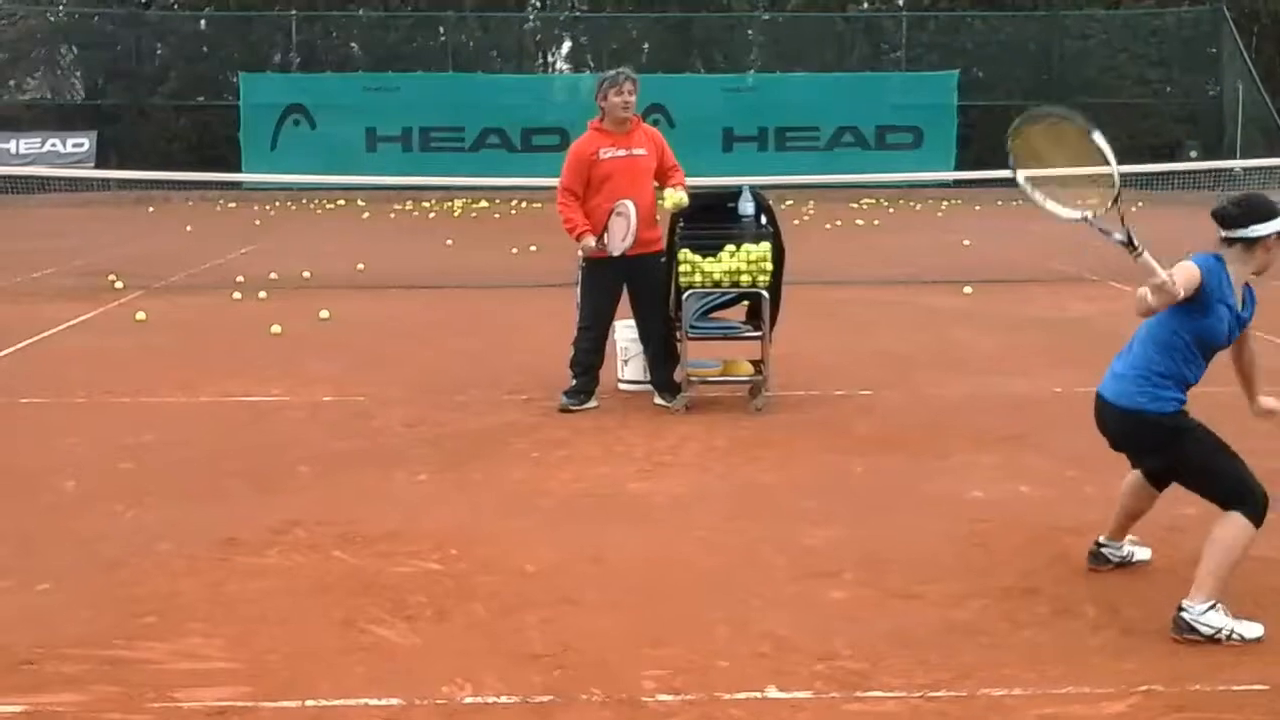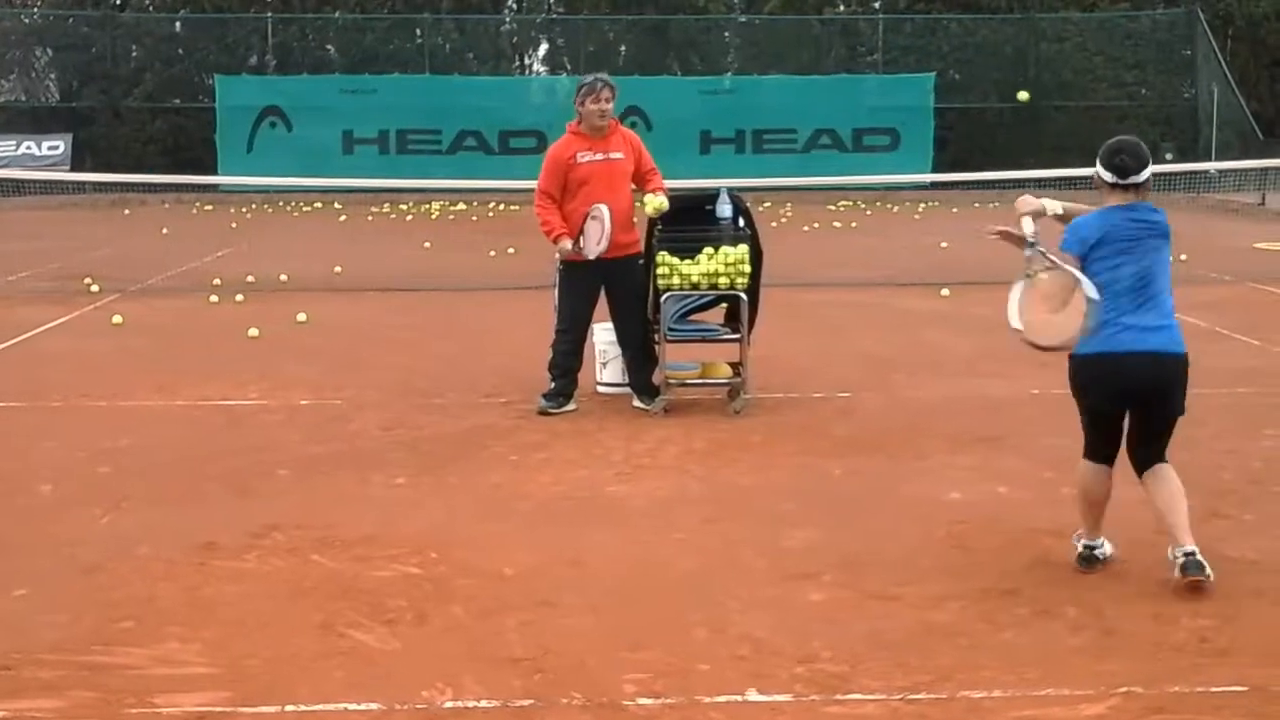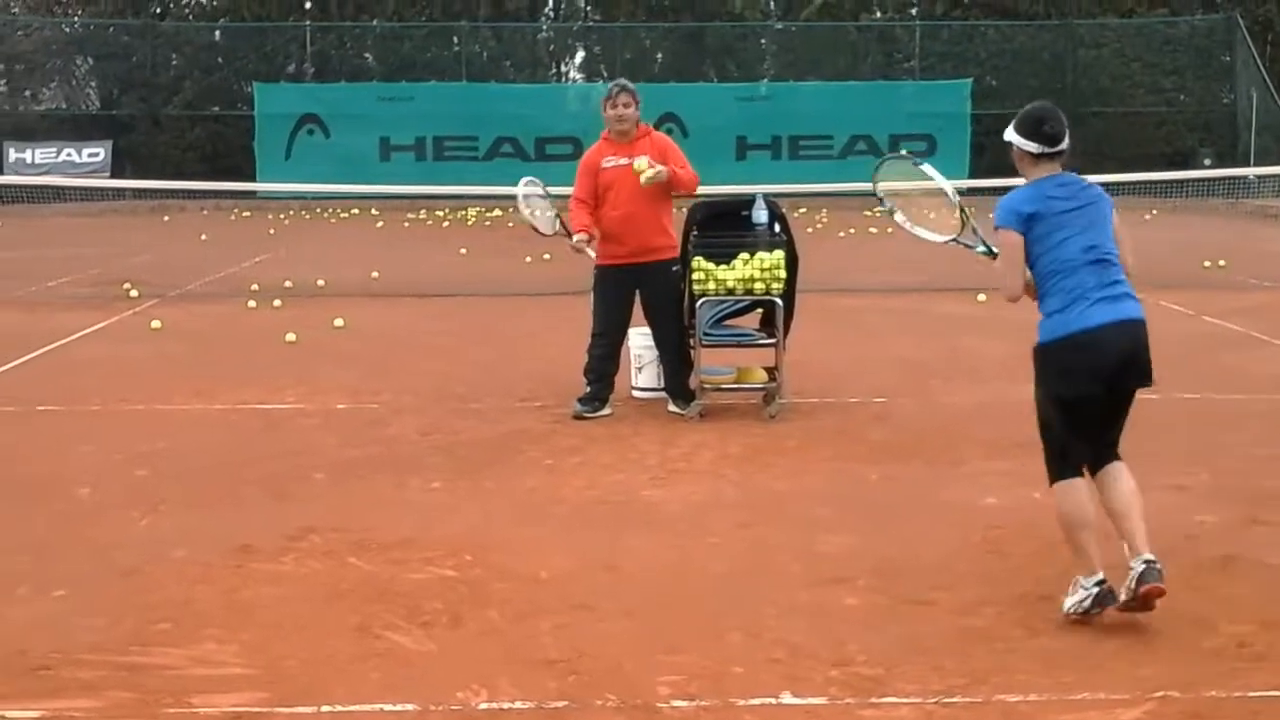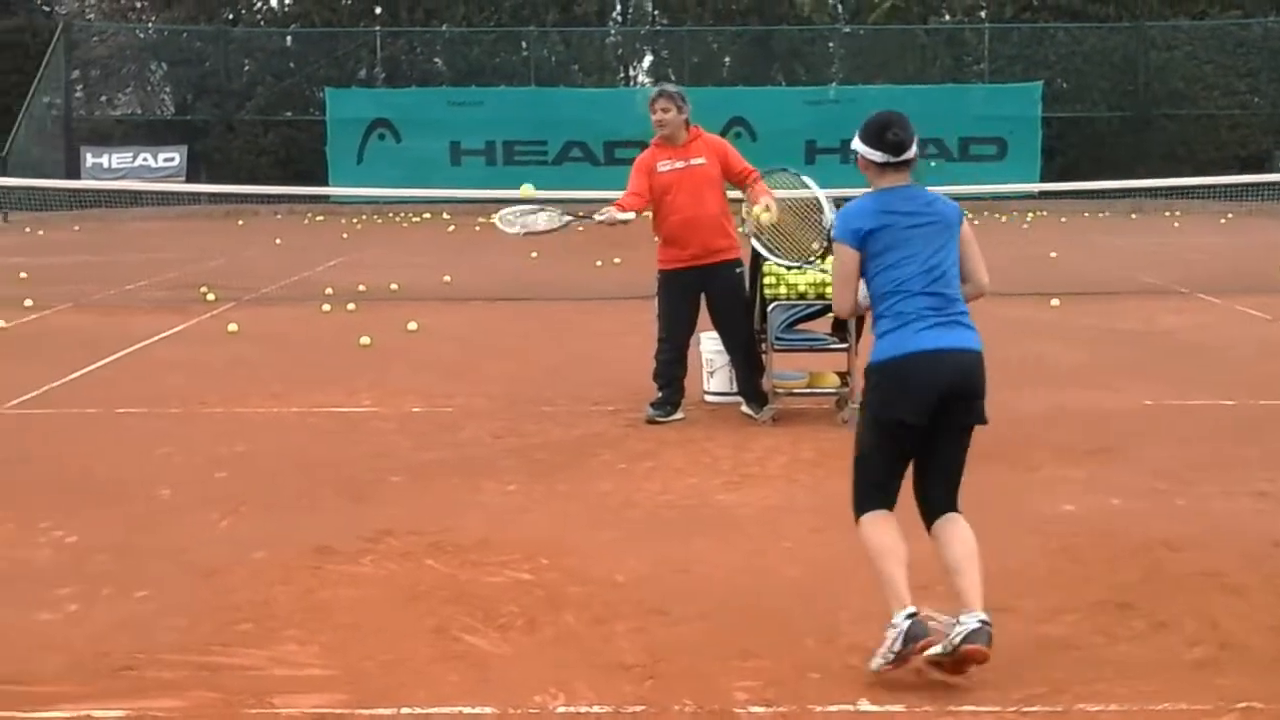
dt=0.5s
person 1, frame 1
right shoulder: (1201, 271)
left elbow: (1240, 350)
right elbow: (1146, 304)
right wrist: (1157, 294)
left hip: (1116, 404)
right hip: (1146, 412)
left knee: (1160, 463)
left ankle: (1110, 544)
right ankle: (1197, 611)
person 1, frame 2
left shoulder: (1082, 231)
right shoulder: (1159, 220)
left wrist: (1029, 241)
right wrist: (1052, 208)
left hip: (1100, 360)
right hip: (1165, 360)
left knee: (1099, 448)
right knee: (1151, 458)
left ankle: (1091, 544)
right ankle: (1188, 553)
person 1, frame 3
left shoulder: (1015, 205)
right shoulder: (1095, 194)
left elbow: (1014, 289)
left hip: (1070, 342)
right hip: (1129, 330)
left knee: (1065, 466)
right knee: (1102, 453)
left ankle: (1091, 582)
right ankle: (1145, 563)
person 1, frame 4
left shoulder: (855, 217)
right shoulder: (948, 210)
left elbow: (844, 306)
right elbow: (977, 285)
left hip: (902, 366)
right hip: (962, 359)
left knee: (873, 501)
right knee: (940, 505)
left ankle: (905, 618)
right ankle: (973, 623)
person 2, frame 1
left shoulder: (652, 137)
right shoulder: (584, 146)
left elbow: (671, 171)
right elbow: (568, 196)
left wrist: (677, 189)
right wrist: (582, 233)
left hip: (648, 250)
right hip: (601, 253)
left knee: (657, 324)
right knee: (593, 325)
left ankle: (665, 387)
right ankle: (582, 389)
person 2, frame 2
left shoulder: (629, 140)
right shoulder: (562, 149)
left elbow: (649, 174)
right elbow: (545, 199)
left wrist: (657, 193)
right wrist: (559, 236)
left hip: (626, 252)
right hip: (579, 256)
left knee: (635, 326)
right knee: (570, 328)
left ankle: (644, 389)
right ankle: (561, 392)
person 2, frame 3
left shoulder: (659, 143)
right shoulder: (594, 156)
left elbow: (690, 180)
right elbow: (582, 202)
left wrist: (668, 175)
right wrist: (581, 231)
left hip: (660, 257)
right hip: (612, 260)
left knee: (671, 330)
right knee: (606, 333)
left ankle: (680, 394)
right ankle: (596, 396)
person 2, frame 4
left shoulder: (714, 146)
right shoulder: (647, 160)
left elbow: (748, 175)
right elbow: (636, 197)
left wrist: (762, 195)
right wrist: (617, 210)
left hip: (722, 258)
right hip: (675, 264)
left knee: (739, 332)
right knee: (672, 338)
left ankle: (754, 397)
right ankle: (668, 401)
